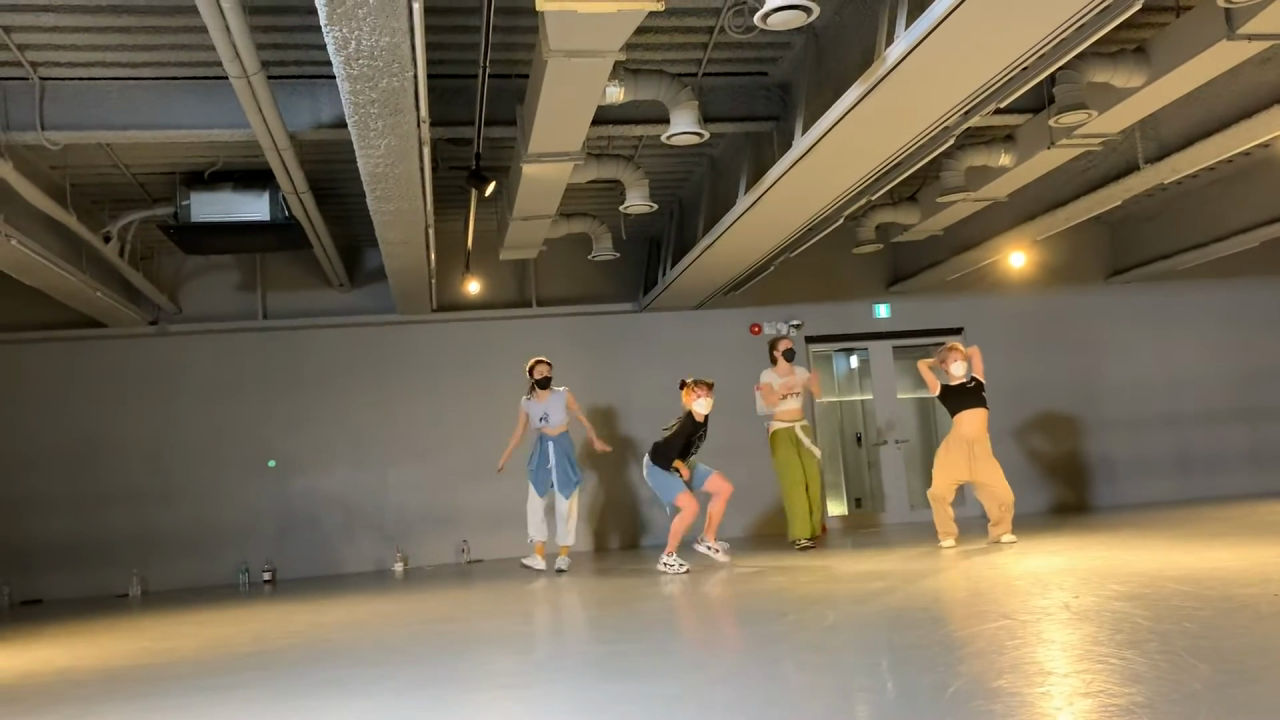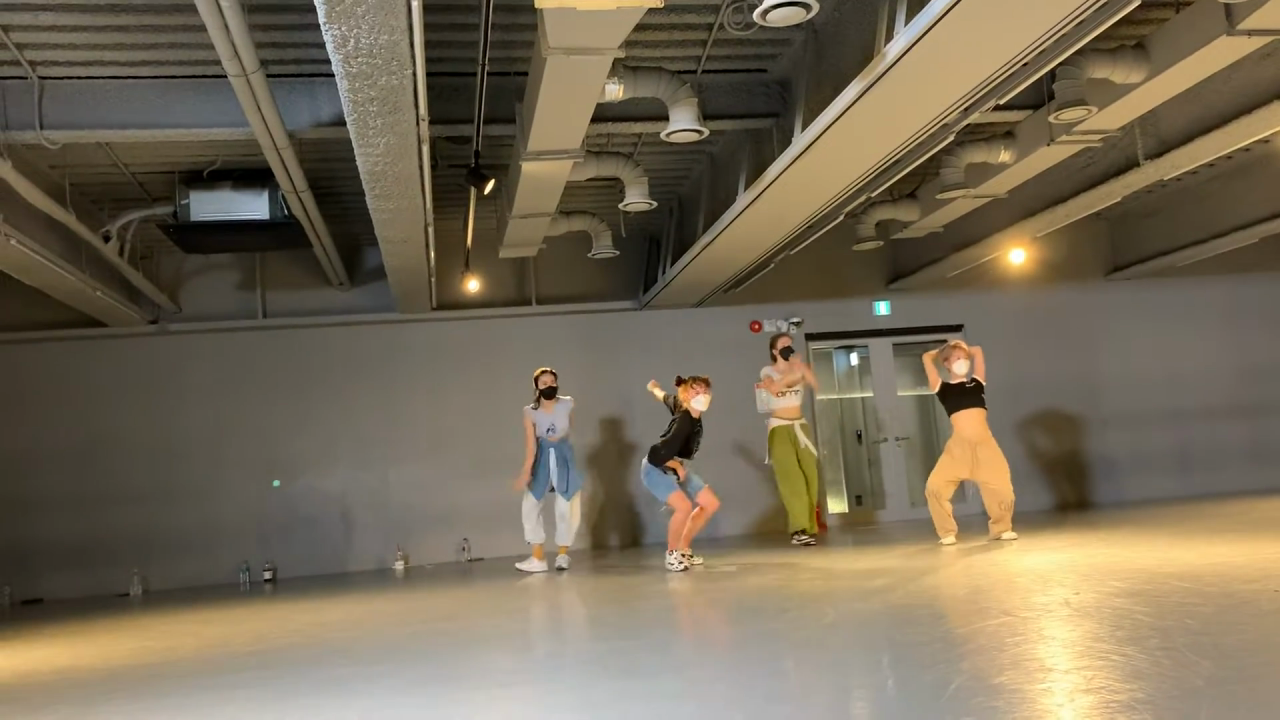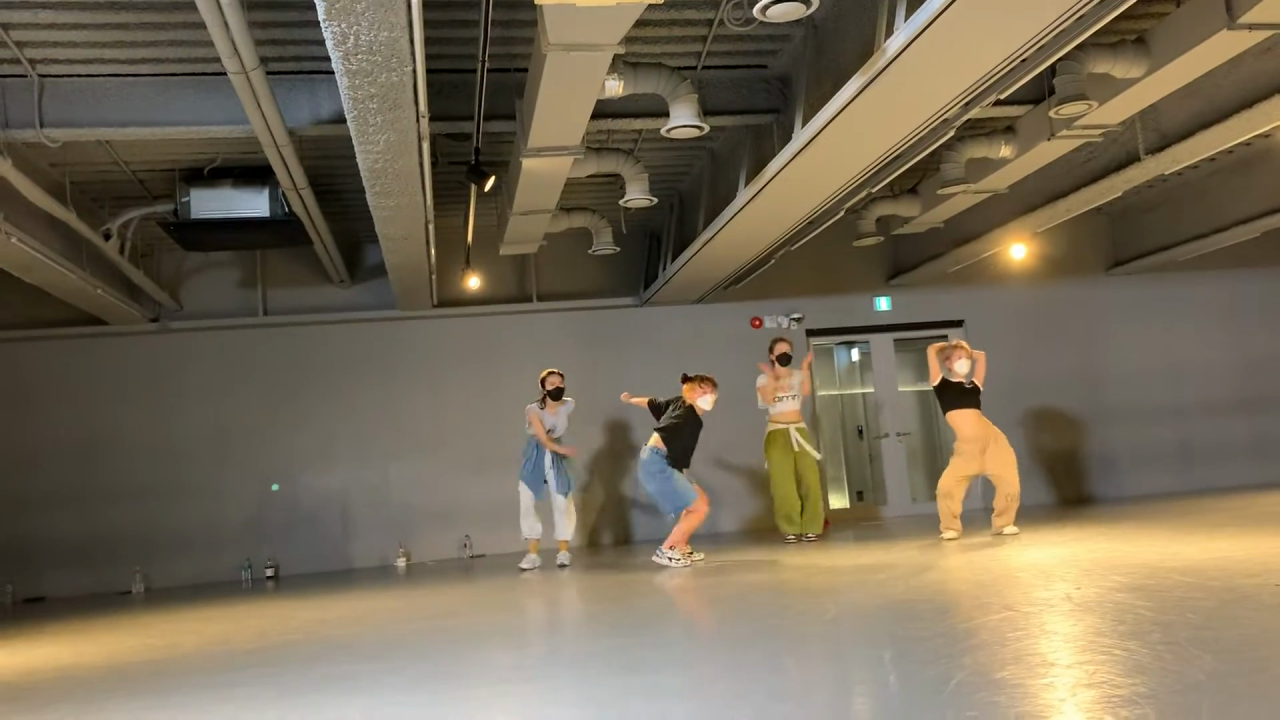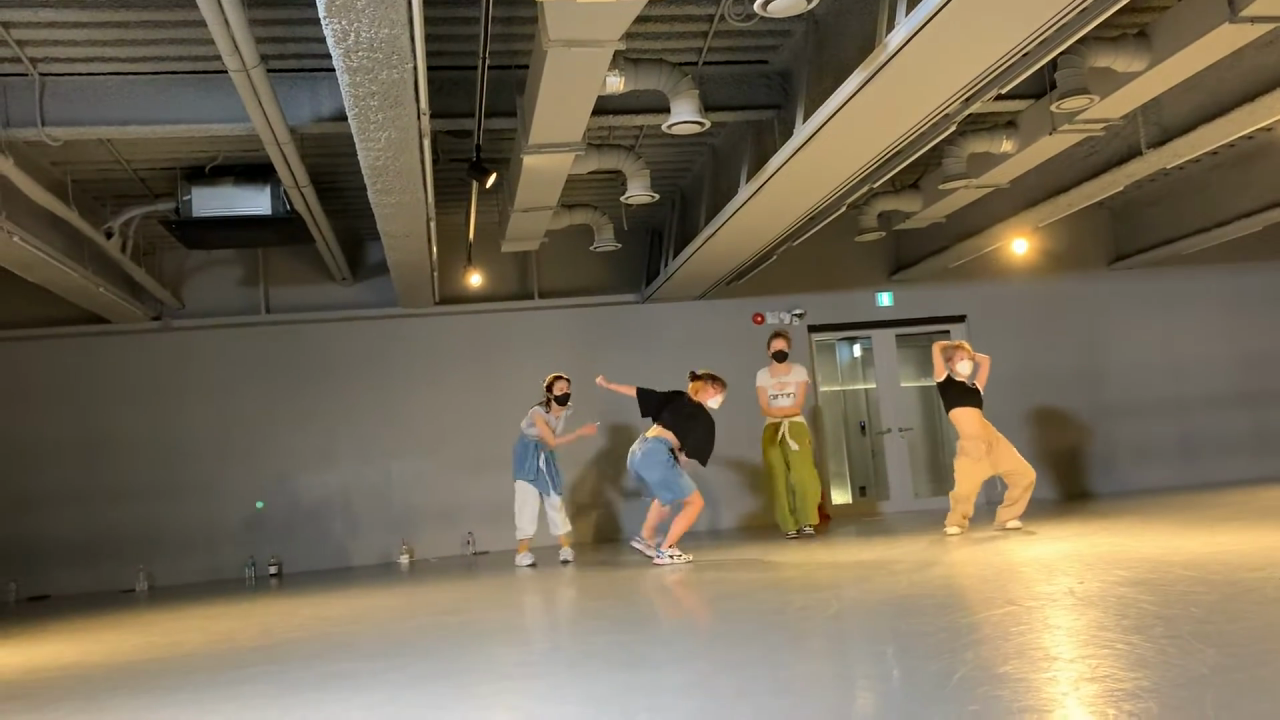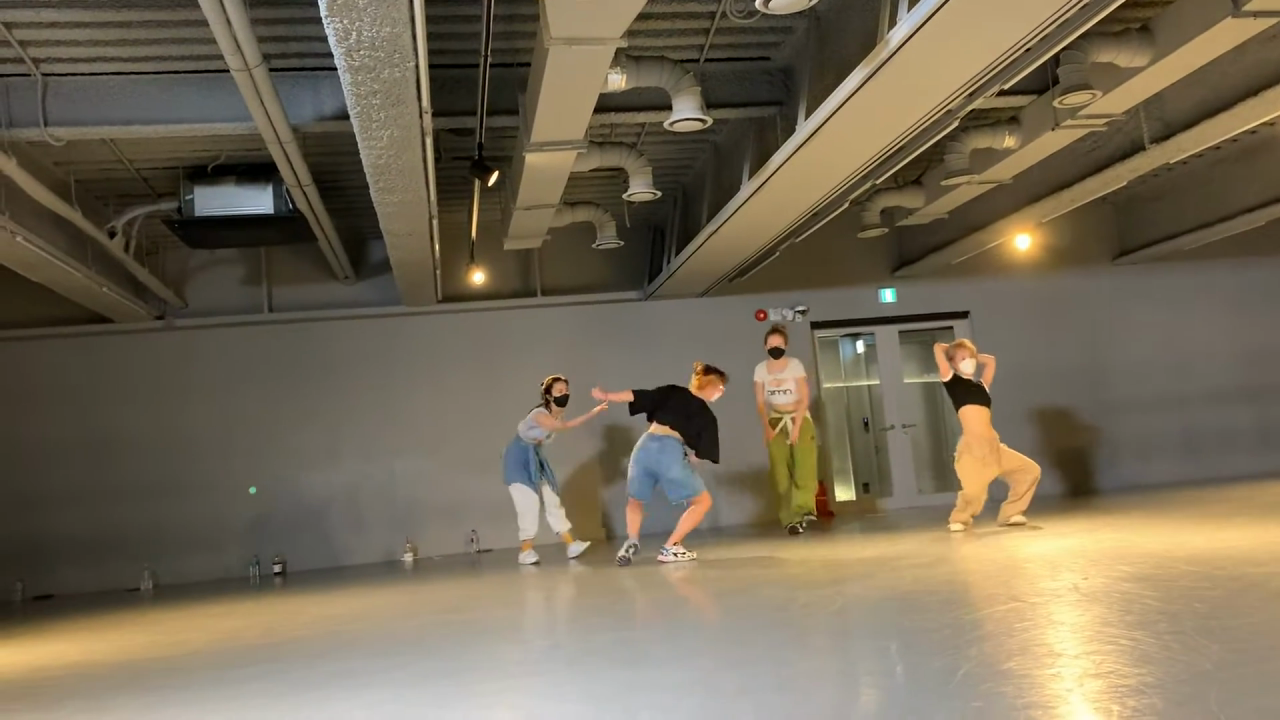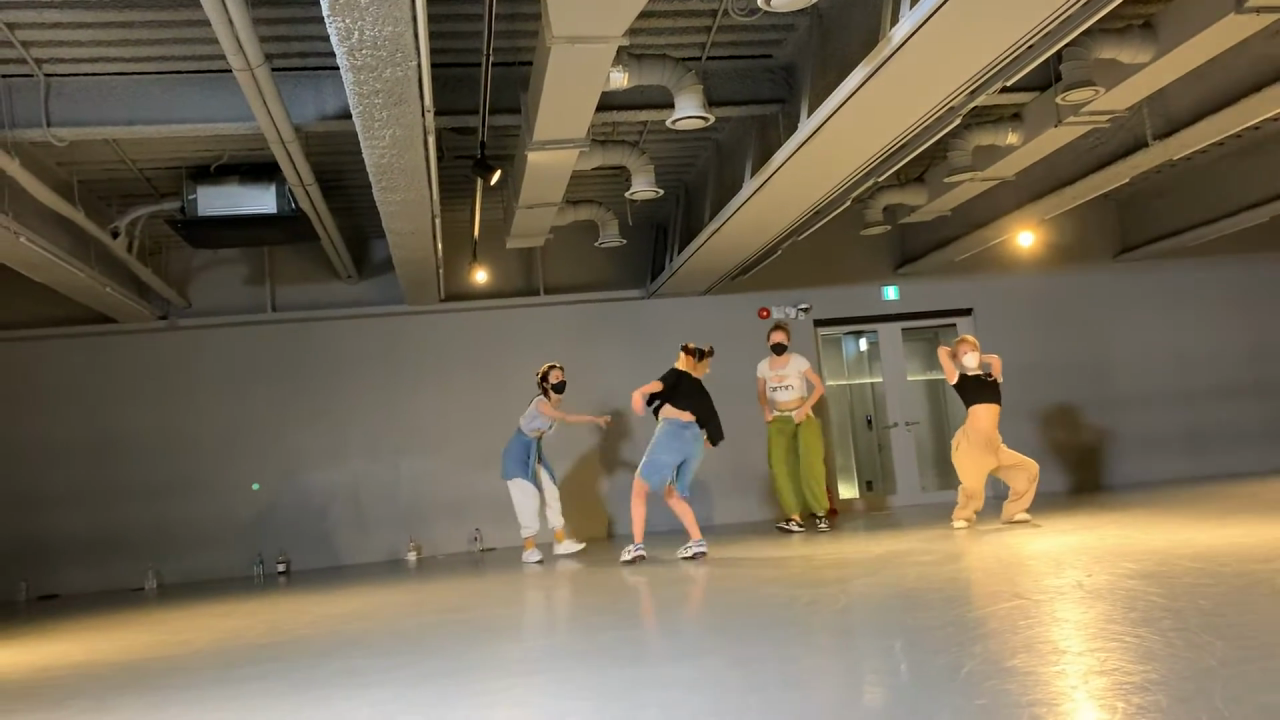
dt=0.2s
person 1, frame 1
left shoulder: (800, 371)
right shoulder: (768, 375)
left elbow: (817, 394)
right elbow: (769, 402)
left wrist: (812, 382)
right wrist: (786, 386)
left hip: (802, 428)
right hip: (780, 430)
left knee: (811, 481)
right knee: (793, 480)
left ankle: (806, 534)
right ankle: (800, 532)
person 1, frame 2
left shoulder: (799, 369)
right shoulder: (768, 371)
left elbow: (814, 383)
right elbow: (772, 388)
left wrist: (800, 367)
right wrist: (794, 375)
left hip: (800, 426)
right hip: (779, 427)
left knee: (809, 478)
right knee: (790, 476)
left ankle: (807, 530)
right ankle: (798, 527)
person 1, frame 3
left shoulder: (799, 375)
right shoulder: (763, 379)
left elbow: (807, 391)
right elbow: (765, 400)
left wrist: (805, 368)
right wrist: (771, 379)
left hip: (799, 430)
right hip: (776, 432)
left knee: (810, 479)
right knee: (782, 482)
left ankle: (810, 528)
right ankle: (790, 529)
person 1, frame 4
left shoulder: (799, 370)
right shoulder: (762, 375)
left elbow: (800, 402)
right elbow: (764, 406)
left wrist: (787, 410)
right wrist: (777, 411)
left hip: (796, 424)
right hip: (773, 427)
left knee: (802, 473)
right knee: (779, 477)
left ankle: (807, 522)
right ankle: (790, 526)
person 1, frame 5
left shoulder: (795, 365)
right shoulder: (760, 369)
left elbow: (804, 398)
right elbow: (760, 402)
left wrist: (797, 425)
right wrist: (767, 426)
left hip: (799, 418)
right hip: (776, 421)
left knee: (804, 465)
right knee: (782, 470)
left ankle: (805, 510)
right ankle: (794, 519)
person 1, frame 6
left shoulder: (798, 361)
right shoulder: (763, 366)
left elbow: (819, 386)
right elbow: (761, 393)
left wrist: (805, 407)
right wrist: (765, 409)
left hip: (801, 416)
right hip: (778, 420)
left knee: (811, 462)
right knee: (779, 466)
left ankle: (821, 512)
right ankle: (794, 517)
person 2, frame 1
left shoulder: (701, 415)
right shoulder: (685, 425)
left elbow: (685, 395)
right elbow: (660, 454)
right wrist: (681, 466)
left hip: (681, 464)
right hip: (658, 467)
left knee: (724, 488)
right knee: (690, 507)
left ankle: (707, 540)
right ankle: (668, 556)
person 2, frame 2
left shoulder: (683, 406)
right shoulder: (684, 423)
left elbow: (666, 398)
right elbow: (658, 455)
left wrist: (654, 389)
right wrist: (677, 466)
left hip: (673, 466)
right hip: (656, 467)
left knee: (711, 504)
right knee: (683, 506)
left ankle: (681, 549)
right ankle: (671, 554)
person 2, frame 3
left shoulder: (677, 404)
right shoulder: (693, 422)
left elbow: (652, 403)
right elbow: (681, 459)
left wrist: (630, 399)
right wrist: (680, 467)
left hip: (649, 460)
right hip: (657, 465)
left knee: (701, 499)
right knee: (700, 509)
left ankle: (682, 548)
right ankle: (665, 551)
person 2, frame 4
left shoulder: (676, 398)
right shoulder: (706, 420)
left elbow: (642, 393)
right elbow: (698, 453)
left wrist: (609, 385)
right wrist: (681, 461)
left hip: (638, 450)
right hip: (659, 456)
left knee: (667, 495)
right knee: (694, 503)
left ankle: (645, 538)
right ankle: (665, 550)
person 2, frame 5
left shoulder: (672, 392)
right shoulder: (707, 416)
left elbow: (638, 395)
right elbow: (706, 453)
left wrist: (606, 396)
right wrist: (688, 458)
left hip: (645, 447)
right hip: (672, 452)
left knee: (634, 504)
right knee: (703, 502)
left ankle: (631, 543)
right ankle: (670, 547)
person 2, frame 6
left shoulder: (676, 375)
right shoulder: (703, 394)
left elbow: (660, 383)
right elbow: (714, 436)
left wrist: (640, 392)
left hip: (670, 434)
right hip: (694, 440)
left knee: (639, 493)
right knee: (672, 497)
left ankle: (637, 546)
right ankle: (697, 541)
person 3, frame 1
left shoulder: (562, 395)
right shoulder: (527, 403)
left elbow: (581, 417)
right elbow: (518, 433)
left wrist: (595, 439)
right wrist: (504, 458)
left hip: (564, 449)
right hip: (541, 450)
left knee: (565, 504)
right knee: (536, 502)
left ankle: (563, 556)
right ankle: (539, 556)
person 3, frame 2
left shoulder: (567, 404)
right shoulder: (530, 412)
right elbow: (531, 444)
right wrist: (526, 471)
left hip: (563, 455)
right hip: (542, 454)
left knee: (566, 507)
right knee: (530, 505)
left ankle: (562, 554)
right ankle: (537, 558)
person 3, frame 3
left shoulder: (568, 406)
right shoulder: (534, 410)
right elbow: (546, 442)
right wrist: (562, 449)
left hip: (556, 454)
right hip: (535, 454)
left knee: (562, 501)
right knee: (528, 500)
left ankle: (563, 551)
right ankle: (532, 554)
person 3, frame 4
left shoulder: (566, 410)
right shoulder: (537, 413)
right elbow: (552, 441)
right wrist: (581, 433)
left hip: (544, 453)
right hip: (526, 452)
left knee: (554, 499)
right knee: (529, 498)
left ankle: (565, 547)
right ankle: (522, 551)
person 3, frame 5
left shoulder: (557, 413)
right shoulder: (540, 415)
right elbow: (563, 426)
right wrist: (594, 412)
left hip: (534, 456)
right hip: (519, 456)
left knee: (551, 498)
right knee: (529, 500)
left ankle: (572, 543)
right ankle: (526, 550)
person 3, frame 6
left shoulder: (556, 402)
right shoulder: (541, 403)
right elbow: (564, 418)
right wrist: (594, 418)
left hip: (534, 450)
right hip: (519, 451)
left knee: (550, 492)
right knee: (529, 497)
left ankle: (561, 541)
right ankle: (529, 549)
person 4, frame 1
left shoulder: (976, 382)
right shoulder: (942, 390)
left elbow: (975, 350)
right elbow: (921, 364)
right wrist: (938, 361)
left hip: (981, 447)
right hip: (955, 446)
left knee: (1002, 494)
right knee: (938, 491)
left ankle: (1000, 531)
right ankle: (947, 535)
person 4, frame 2
left shoulder: (976, 383)
right shoulder: (942, 388)
left elbow: (978, 351)
right elbow: (926, 357)
right wrist: (943, 353)
left hip: (985, 446)
right hip: (958, 448)
left knee: (1003, 492)
right knee: (934, 487)
left ankle: (1000, 528)
right ankle: (947, 532)
person 4, frame 3
left shoulder: (973, 386)
right shoulder: (941, 384)
left elbow: (981, 356)
right elbow: (931, 350)
right wrist: (948, 347)
left hip: (991, 440)
right hip: (966, 447)
left knee: (1010, 483)
right knee: (946, 487)
left ankle: (1002, 523)
right ankle: (950, 527)
person 4, frame 4
left shoulder: (974, 387)
right shoulder: (945, 381)
left elbow: (985, 360)
right elbow: (936, 347)
right wrist: (953, 348)
left hip: (992, 441)
right hip: (969, 447)
left knee: (1026, 475)
right knee: (964, 490)
left ankle: (1006, 517)
right ankle: (955, 522)
person 4, frame 5
left shoulder: (981, 384)
right shoulder: (952, 380)
left elbow: (991, 360)
right elbow: (938, 348)
left wrist: (974, 358)
right wrist: (955, 355)
left hip: (992, 444)
right hip: (972, 446)
left knee: (1031, 471)
right knee: (973, 491)
left ankle: (1010, 513)
right ankle: (960, 518)
person 4, frame 6
left shoulder: (992, 375)
right shoulder: (959, 379)
left elbow: (995, 360)
right elbow: (942, 352)
left wrist: (980, 359)
right wrist: (958, 355)
left hip: (993, 441)
right hip: (970, 439)
left knee: (1030, 469)
right knee: (972, 484)
left ankle: (1013, 511)
right ankle: (962, 516)
